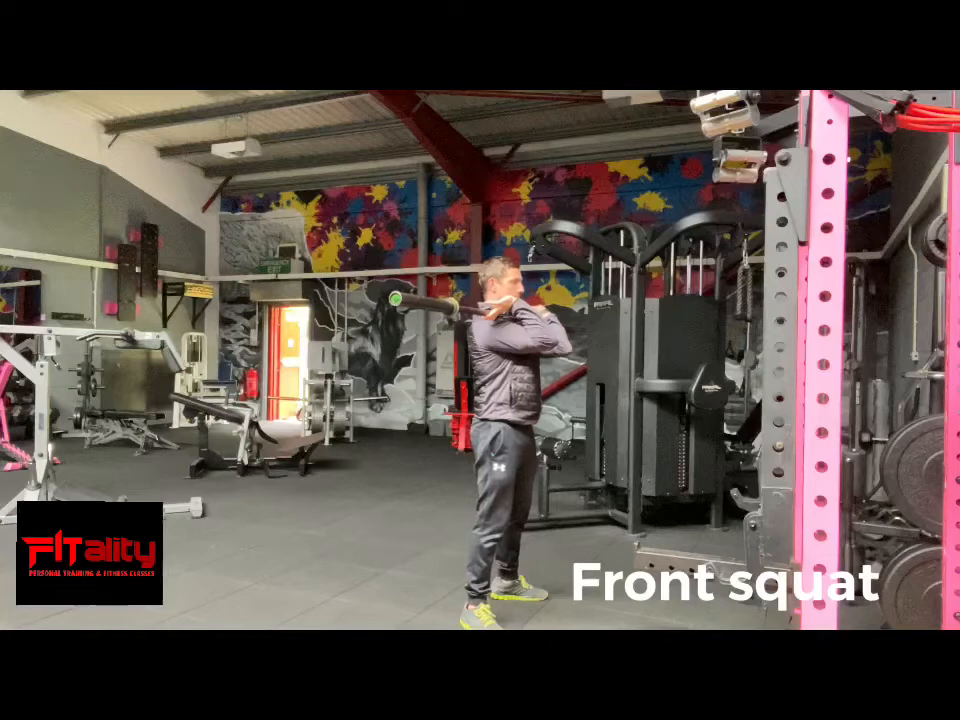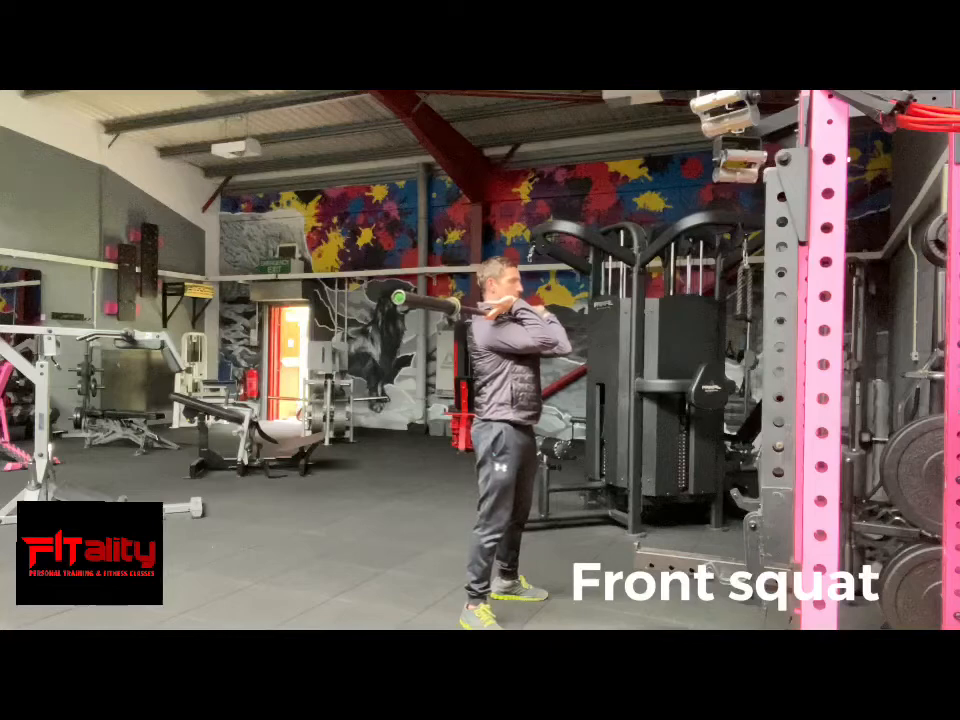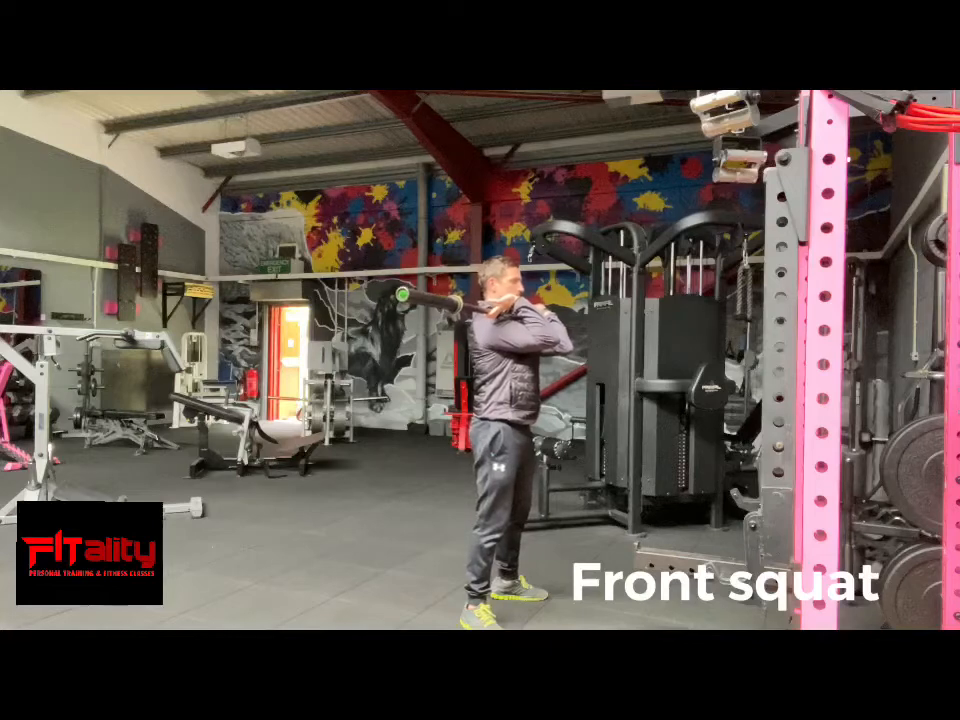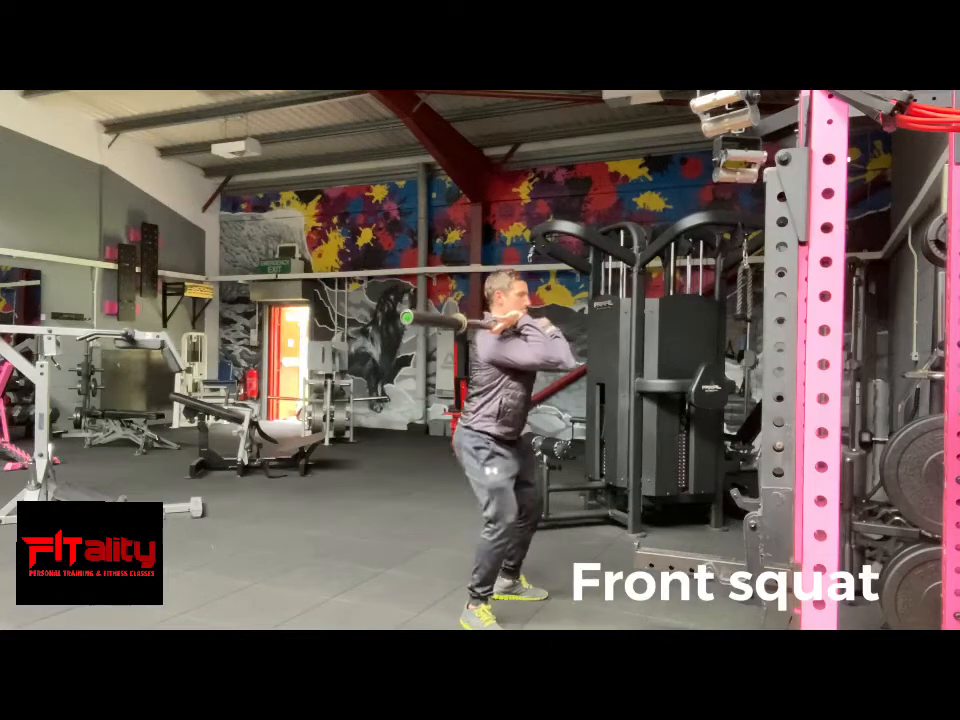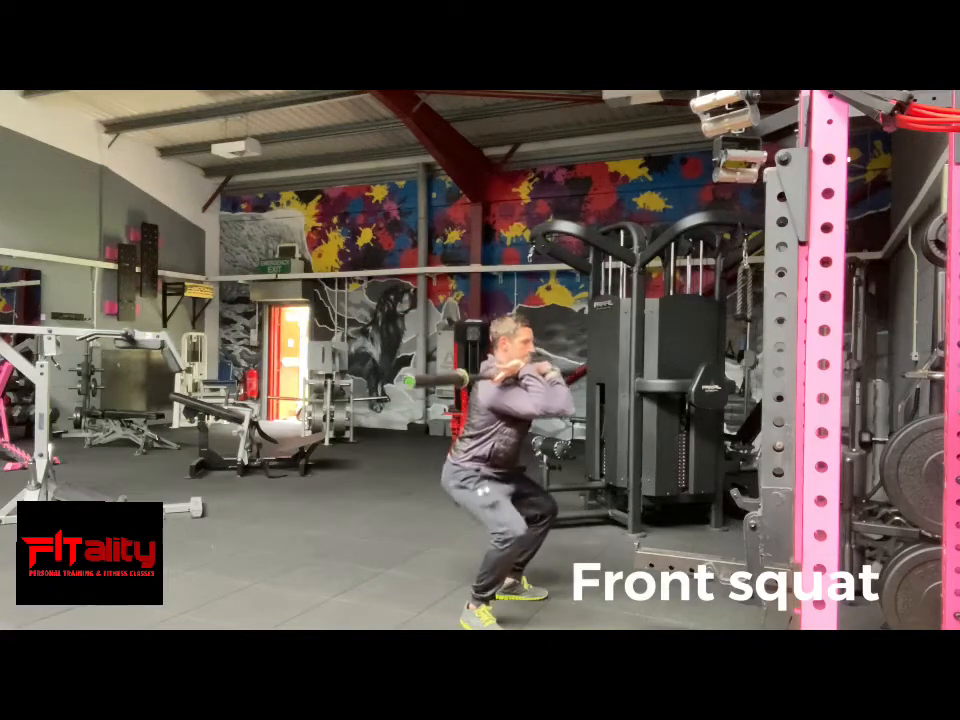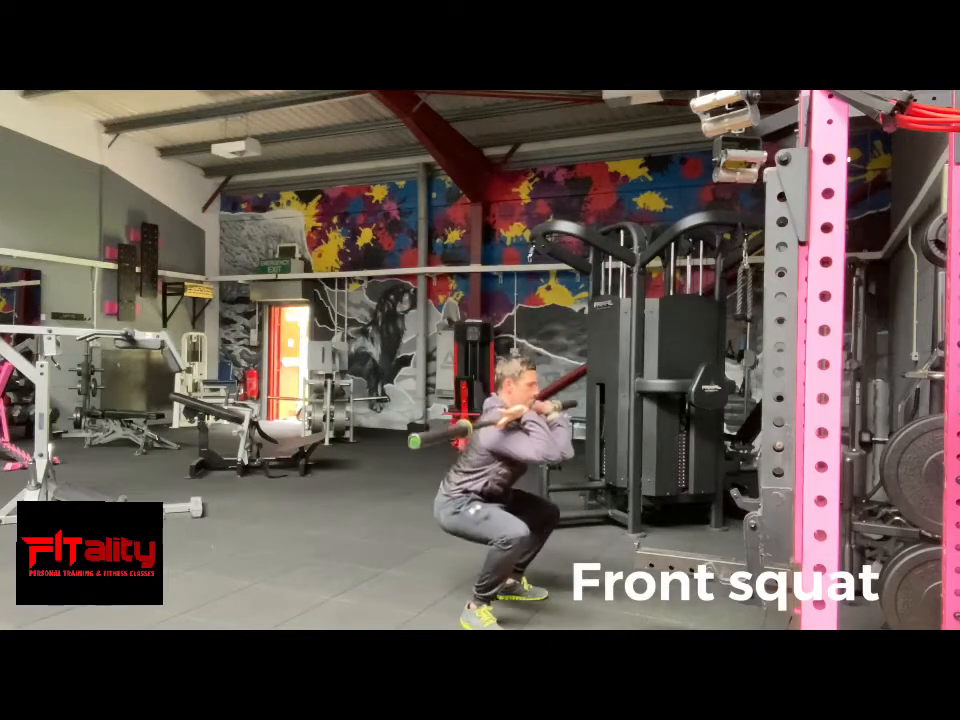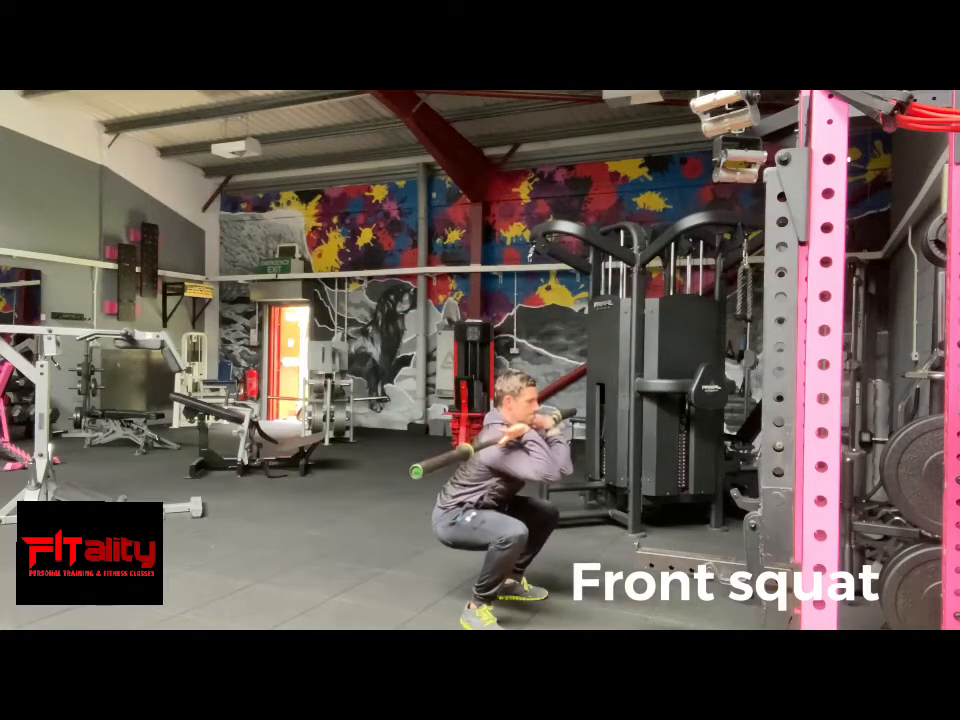
dt=0.4s
person 1, frame 1
left shoulder: (514, 322)
right shoulder: (489, 325)
left elbow: (561, 345)
right elbow: (543, 343)
left wrist: (542, 314)
right wrist: (520, 307)
left hip: (521, 430)
right hip: (499, 431)
left knee: (516, 514)
right knee: (492, 520)
left ankle: (507, 580)
right ankle: (474, 604)
person 1, frame 2
left shoulder: (515, 322)
right shoulder: (488, 326)
left elbow: (562, 346)
right elbow: (543, 342)
left wrist: (541, 314)
right wrist: (522, 307)
left hip: (522, 430)
right hip: (499, 431)
left knee: (517, 514)
right knee: (493, 519)
left ankle: (508, 580)
right ankle: (475, 604)
person 1, frame 3
left shoulder: (514, 320)
right shoulder: (490, 323)
left elbow: (563, 344)
right elbow: (545, 340)
left wrist: (541, 312)
right wrist: (522, 305)
left hip: (518, 429)
right hip: (497, 430)
left knee: (516, 513)
right knee: (492, 519)
left ankle: (507, 580)
right ankle: (474, 605)
person 1, frame 4
left shoulder: (516, 334)
right shoulder: (492, 338)
left elbow: (565, 362)
right elbow: (543, 357)
left wrist: (546, 328)
right wrist: (526, 322)
left hip: (506, 440)
right hip: (481, 441)
left knee: (529, 507)
right knee: (502, 519)
left ankle: (509, 579)
right ankle: (476, 605)
person 1, frame 5
left shoulder: (518, 378)
right shoulder: (496, 385)
left elbow: (564, 408)
right elbow: (543, 407)
left wrist: (549, 373)
right wrist: (529, 372)
left hip: (500, 471)
right hip: (469, 474)
left knee: (544, 508)
right knee: (512, 531)
left ankle: (510, 579)
right ankle: (476, 606)
person 1, frame 6
left shoulder: (519, 417)
right shoulder: (498, 426)
left elbow: (564, 451)
right elbow: (545, 453)
left wrist: (552, 414)
right wrist: (532, 416)
left hip: (489, 496)
right hip: (458, 504)
left knee: (547, 514)
right knee: (515, 534)
left ankle: (510, 580)
right ankle: (476, 607)
person 1, frame 7
left shoulder: (518, 432)
right shoulder: (497, 441)
left elbow: (563, 468)
right elbow: (546, 473)
left wrist: (551, 430)
right wrist: (531, 434)
left hip: (485, 507)
right hip: (454, 517)
left knee: (546, 514)
right knee: (514, 533)
left ankle: (510, 580)
right ankle: (477, 608)
